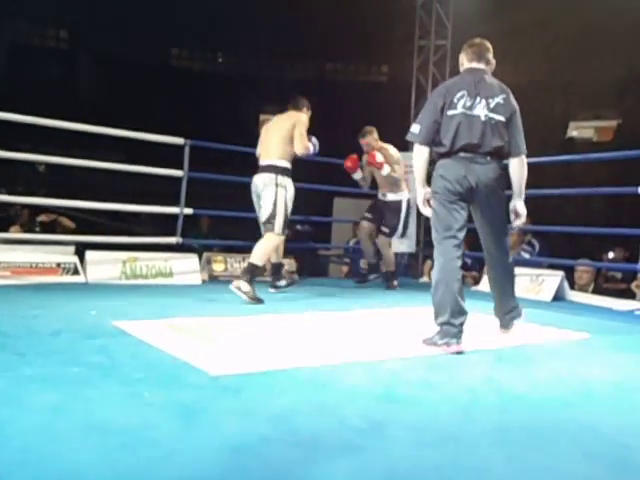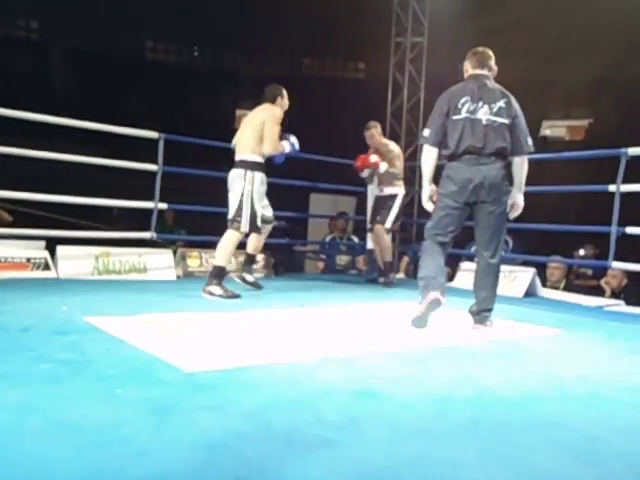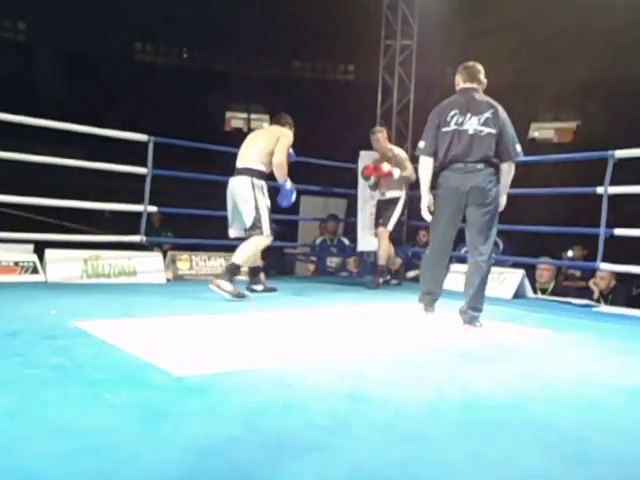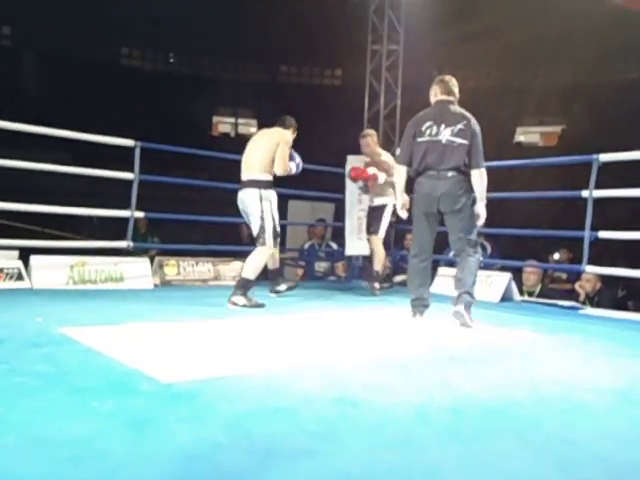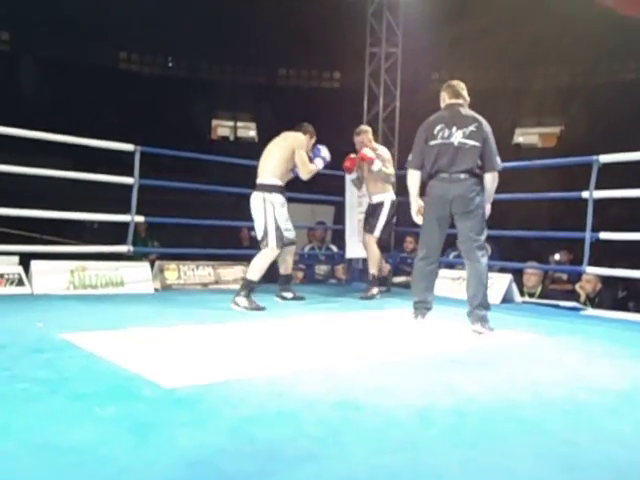
dt=0.4s
person 1, frame 1
left shoulder: (445, 90)
right shoulder: (504, 95)
left elbow: (421, 142)
right elbow: (517, 154)
left wrist: (420, 185)
right wrist: (519, 197)
left hip: (451, 171)
right hip: (489, 173)
left knee: (447, 249)
right knee: (497, 249)
left ankle: (449, 331)
right ankle: (508, 315)
person 1, frame 2
left shoulder: (451, 95)
right shoulder: (507, 100)
left elbow: (431, 144)
right elbow: (521, 153)
left wrist: (427, 183)
right wrist: (518, 191)
left hip: (458, 172)
right hip: (494, 175)
left knee: (436, 236)
right knee: (489, 248)
left ankle: (431, 290)
right ankle: (482, 314)
person 1, frame 3
left shoulder: (442, 109)
right shoulder: (495, 110)
left elbow: (427, 156)
right elbow: (508, 158)
left wrist: (425, 193)
right wrist: (503, 191)
left hip: (450, 180)
right hip: (484, 180)
left knee: (439, 245)
right knee: (480, 250)
left ankle: (428, 299)
right ankle: (471, 314)
person 1, frame 4
left shoulder: (418, 120)
right shoulder: (468, 121)
left elbow: (402, 163)
right elbow: (477, 167)
left wrist: (400, 194)
right wrist: (481, 201)
left hip: (425, 186)
right hip: (457, 187)
left knee: (421, 249)
right knee: (467, 248)
left ankle: (418, 307)
right ankle: (463, 301)
person 1, frame 5
left shoulder: (430, 124)
right shoulder: (480, 124)
left elbow: (414, 168)
right elbow: (491, 170)
left wrist: (415, 199)
right wrist: (487, 200)
left hip: (437, 189)
right hip: (469, 190)
left knee: (427, 252)
right knee: (475, 253)
left ankle: (420, 310)
right ankle: (478, 316)
person 2, frame 1
left shoulder: (271, 122)
right shoulder: (299, 118)
right elbow: (300, 149)
right wrist: (311, 146)
left hip: (260, 177)
right hip: (277, 178)
left knee: (276, 230)
right knee: (275, 233)
left ankle: (278, 278)
right ankle: (244, 279)
person 2, frame 2
left shoulder: (256, 113)
right shoulder: (273, 112)
left elbow: (236, 142)
right elbow: (268, 148)
right wrist: (285, 146)
left hip: (245, 173)
right hip: (249, 174)
left knee: (265, 221)
right knee: (238, 228)
left ankle: (246, 269)
right ankle: (213, 283)
person 2, frame 3
left shoulder: (258, 133)
right shoulder: (285, 133)
right elbow: (278, 160)
left wrist: (283, 156)
right wrist: (285, 183)
left hip: (237, 181)
right hip: (251, 182)
left knee: (253, 234)
right knee: (263, 236)
left ankle: (256, 281)
right ankle: (225, 278)
person 2, frame 4
left shoulder: (262, 134)
right shoulder: (284, 135)
right elbow: (279, 169)
left wrist: (285, 160)
right wrist: (293, 167)
left hip: (246, 192)
right hip: (260, 192)
left knee: (272, 238)
right knee: (266, 244)
left ankle: (277, 282)
right ankle: (238, 293)
person 2, frame 5
left shoulder: (282, 140)
right shoulder: (297, 138)
right elbow: (306, 173)
left wrist: (295, 169)
right wrist: (320, 161)
left hip: (270, 196)
right hip: (268, 197)
left knee: (289, 243)
right knee: (272, 248)
left ankle: (285, 290)
right ankle: (242, 295)
person 3, frame 1
left shoulder: (391, 154)
right shoulder: (367, 158)
left elbow: (398, 180)
right elbow: (365, 185)
left wrist: (382, 167)
right wrist: (354, 171)
left hip: (398, 200)
right hip: (382, 199)
left knee: (382, 241)
right knee: (363, 229)
left ankle: (391, 277)
right ankle: (372, 267)
person 3, frame 2
left shoulder: (392, 149)
right shoulder: (371, 152)
left elbow: (399, 174)
right elbow: (369, 180)
left wrist: (380, 165)
right wrist: (363, 170)
left hip: (394, 194)
right hip: (380, 195)
left knee: (380, 230)
right knee: (375, 234)
left ankle: (389, 270)
right ankle: (384, 273)
person 3, frame 3
left shoulder: (398, 154)
right shoulder: (377, 160)
left elbow: (411, 177)
left wrist: (393, 172)
right wrist: (369, 178)
left hip: (396, 198)
right hip: (382, 200)
left knee: (382, 232)
right knee: (384, 237)
left ankle: (380, 274)
right ankle: (397, 273)
person 3, frame 4
left shoulder: (386, 159)
right shoulder: (367, 162)
left wrist: (379, 176)
right wrist: (358, 179)
left hip: (385, 205)
right hip: (373, 205)
left knee: (376, 240)
right knee: (374, 243)
left ankle: (376, 280)
right ankle: (385, 278)
person 3, frame 5
left shoulder: (382, 153)
right shoulder: (363, 157)
left elbow: (391, 179)
right elbow: (358, 185)
left wrist: (374, 163)
right wrist: (350, 171)
left hip: (385, 202)
right hip: (373, 203)
left knee: (370, 239)
right knee: (367, 241)
left ankle: (373, 285)
right ankle: (383, 279)
